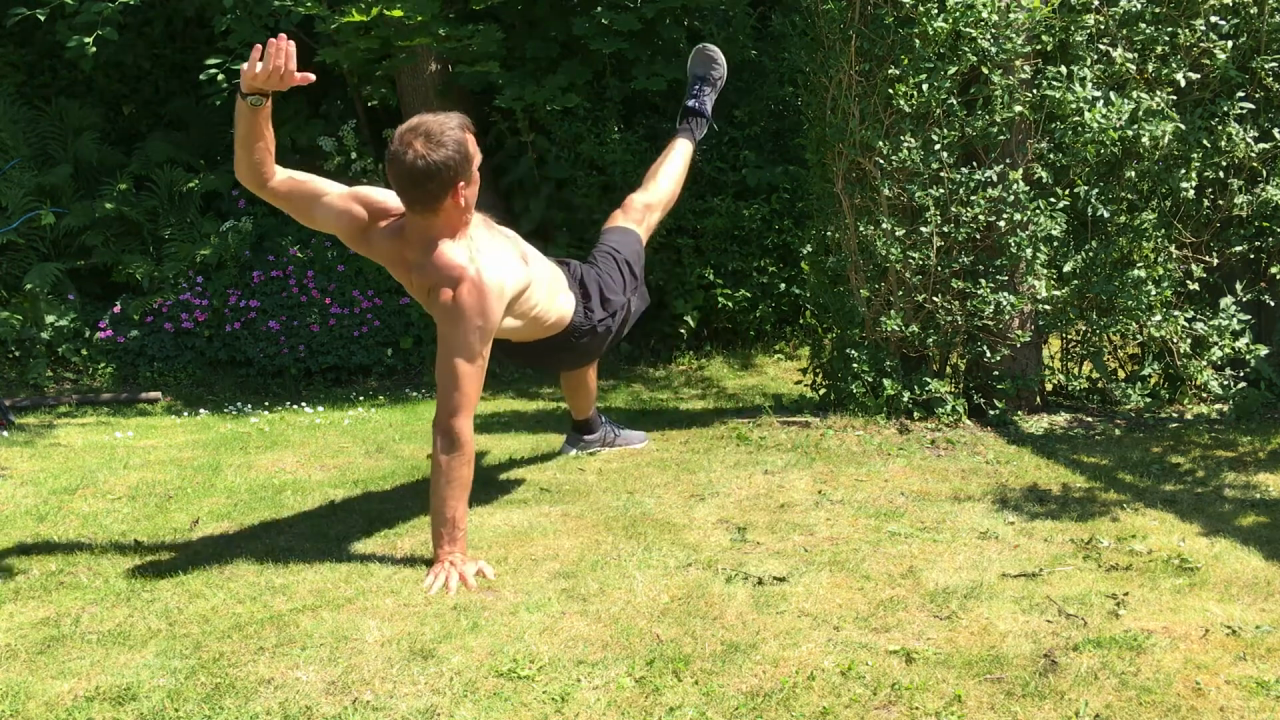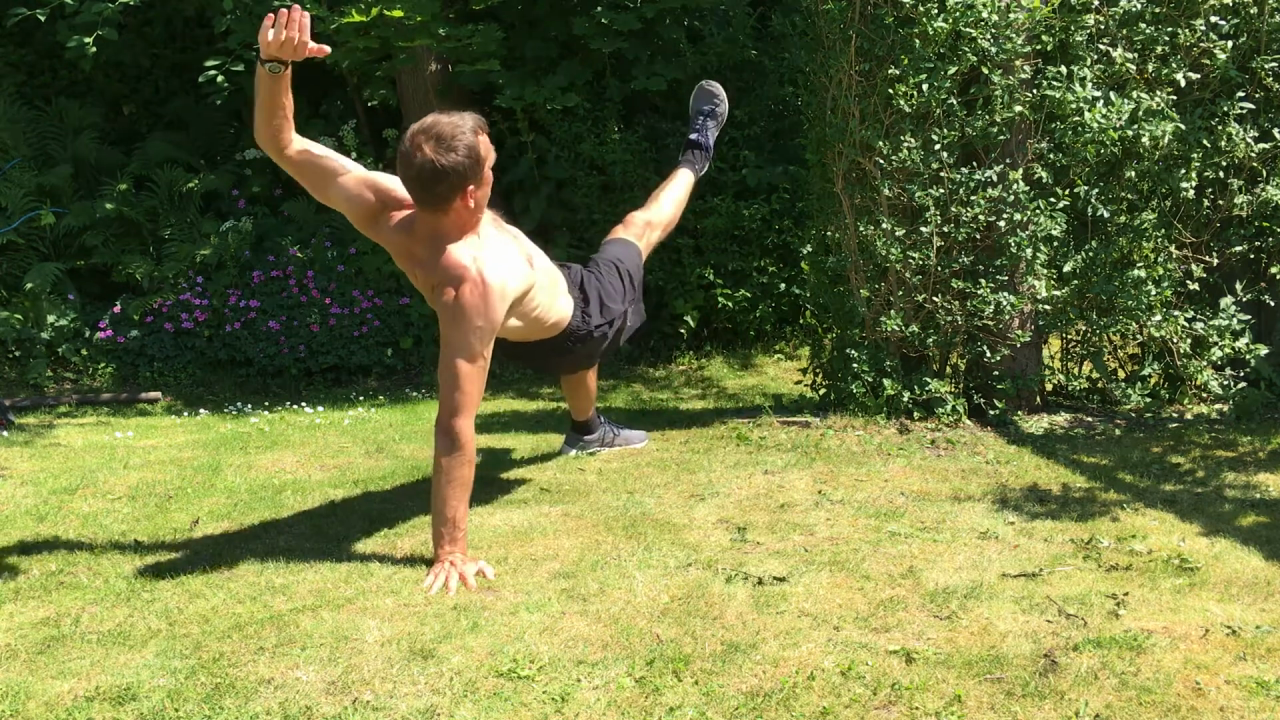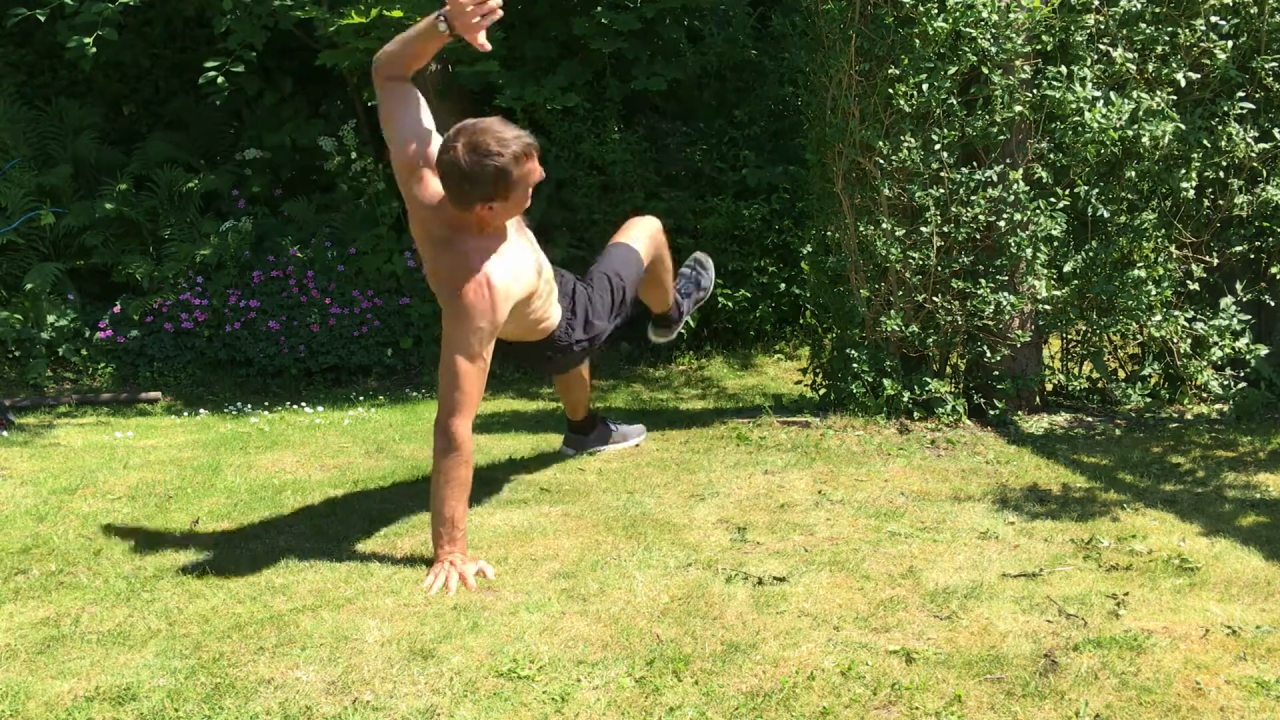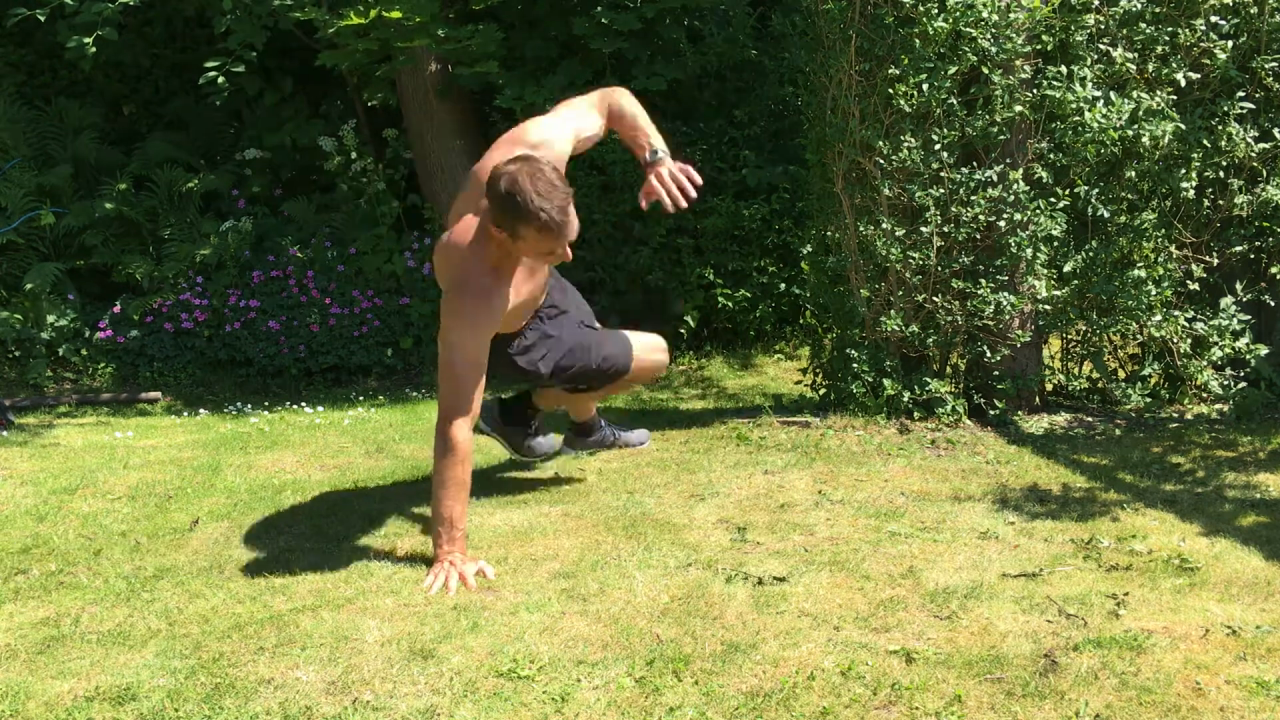
dt=0.2s
person 1, frame 1
left shoulder: (372, 216)
right shoulder: (468, 286)
left elbow: (258, 174)
right elbow: (454, 429)
left wrist: (255, 91)
right wrist: (450, 552)
left hip: (532, 335)
right hip: (580, 314)
right knee: (639, 209)
left ankle: (587, 429)
right ankle: (692, 123)
person 1, frame 2
left shoulder: (386, 206)
right shoulder: (473, 286)
left elbow: (281, 144)
right elbow: (456, 427)
left wrist: (275, 62)
right wrist: (450, 553)
left hip: (530, 338)
right hip: (580, 322)
right knee: (639, 225)
left ankle: (587, 431)
right ankle: (695, 155)
person 1, frame 3
left shoulder: (427, 179)
right shoulder: (480, 286)
left elbow: (388, 71)
right elbow: (455, 425)
right wrist: (450, 552)
left hip: (520, 327)
right hip: (554, 332)
right knee: (646, 230)
left ankle: (582, 429)
right ankle: (667, 315)
person 1, frame 4
left shoulder: (535, 148)
right shoulder: (474, 289)
left elbow: (614, 101)
right elbow: (455, 426)
left wrist: (655, 156)
right wrist: (450, 551)
left hip: (539, 288)
right hip: (513, 340)
left knee: (583, 337)
right knee: (653, 356)
left ankle: (586, 429)
right ankle: (521, 414)
